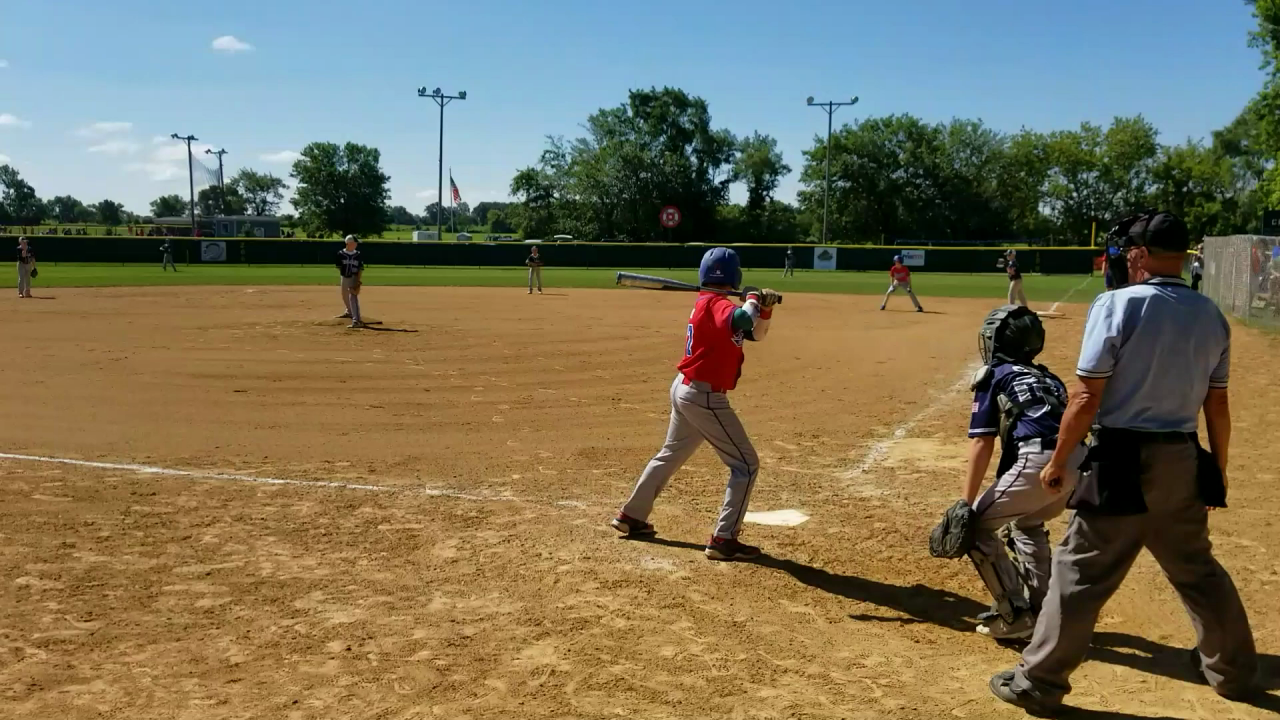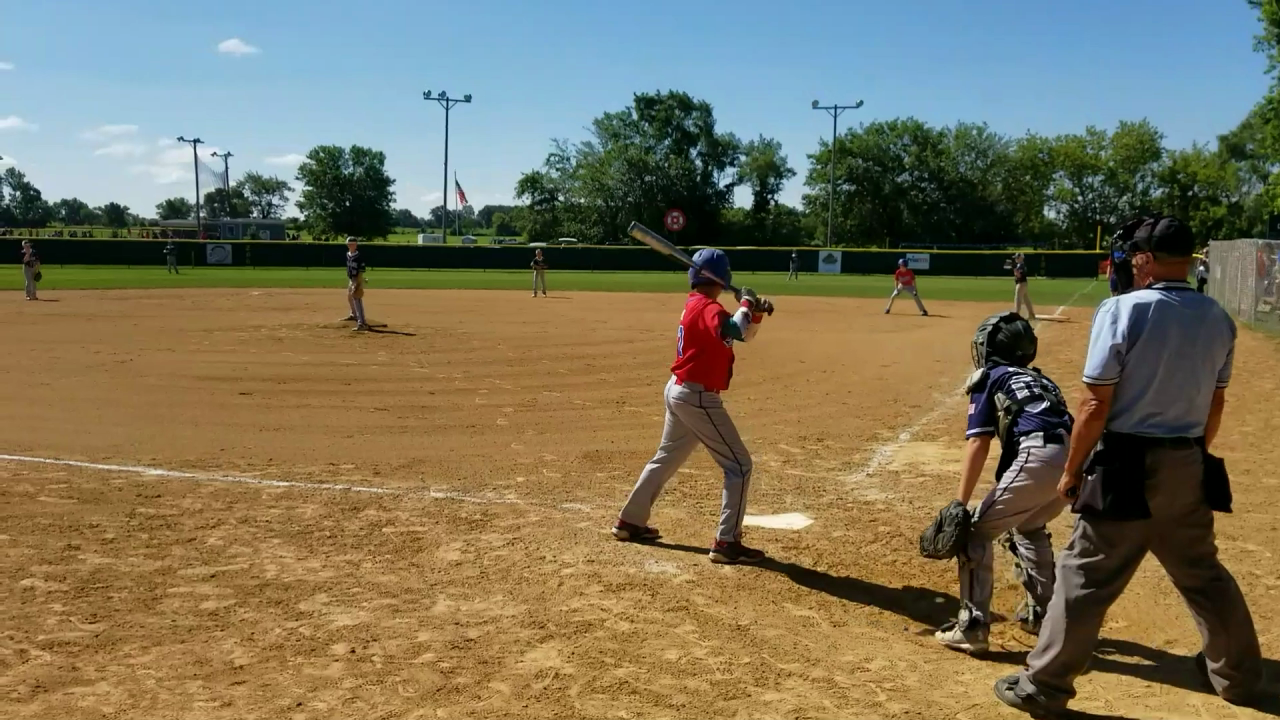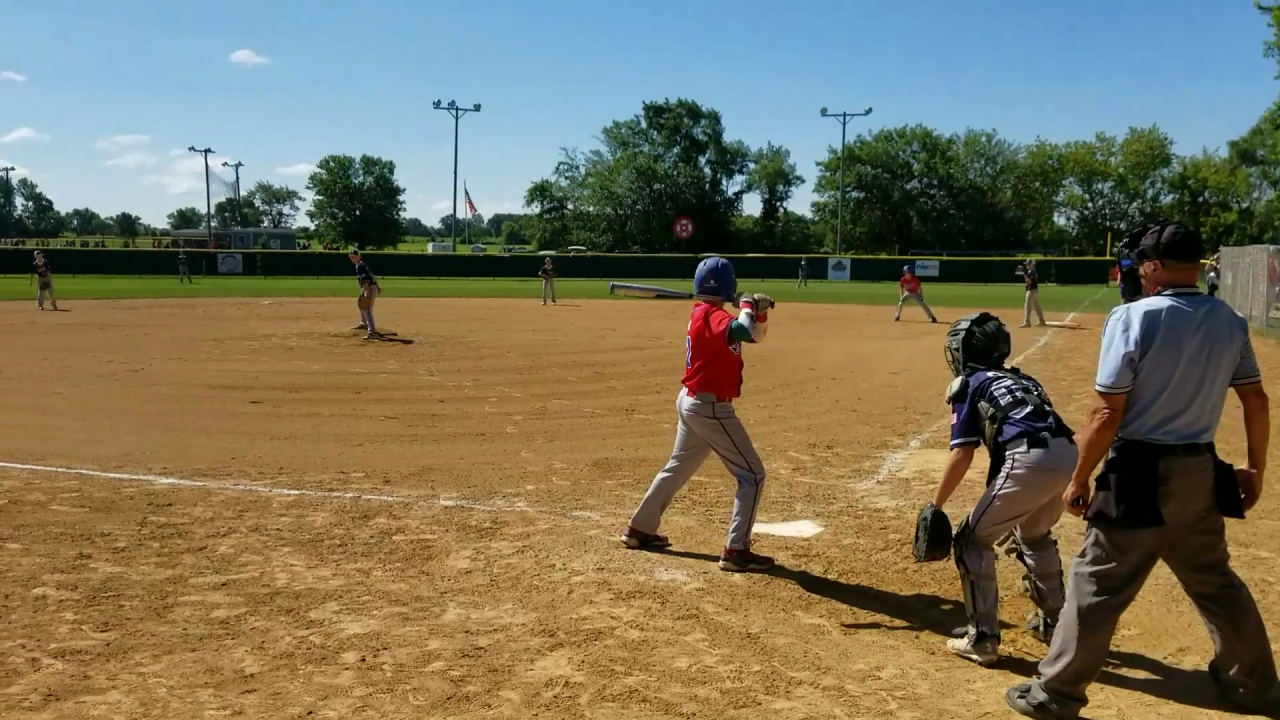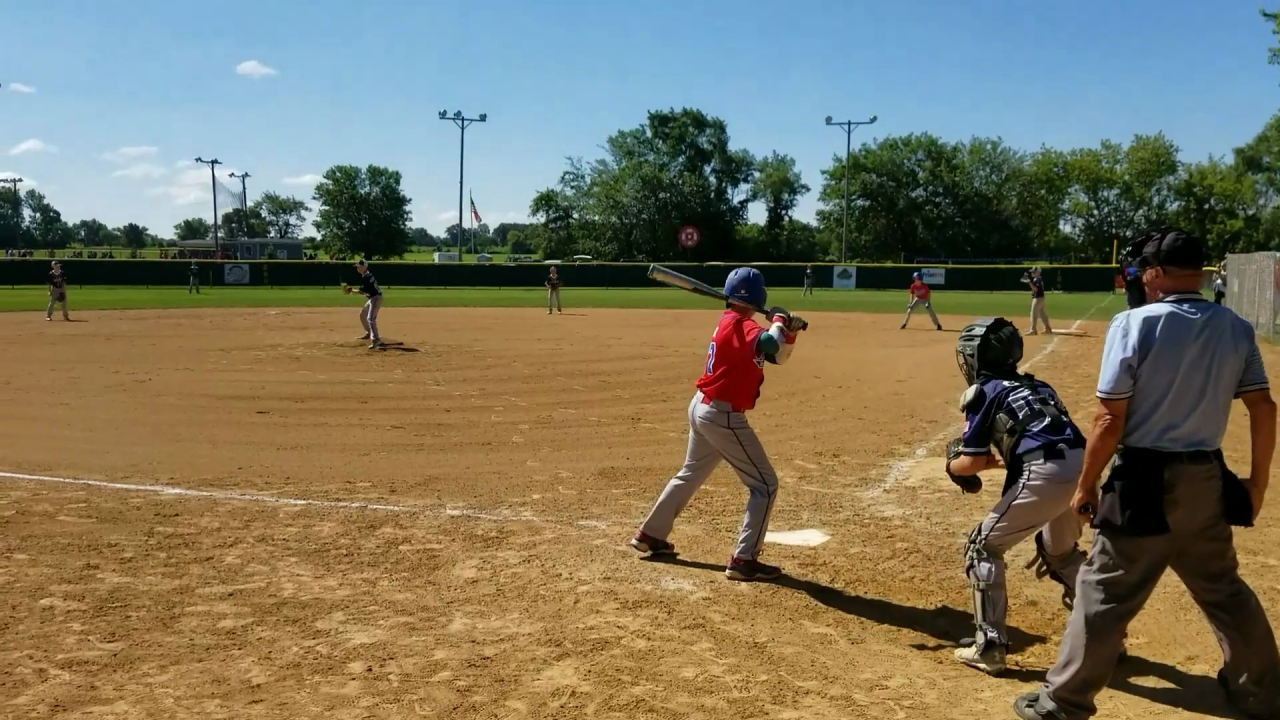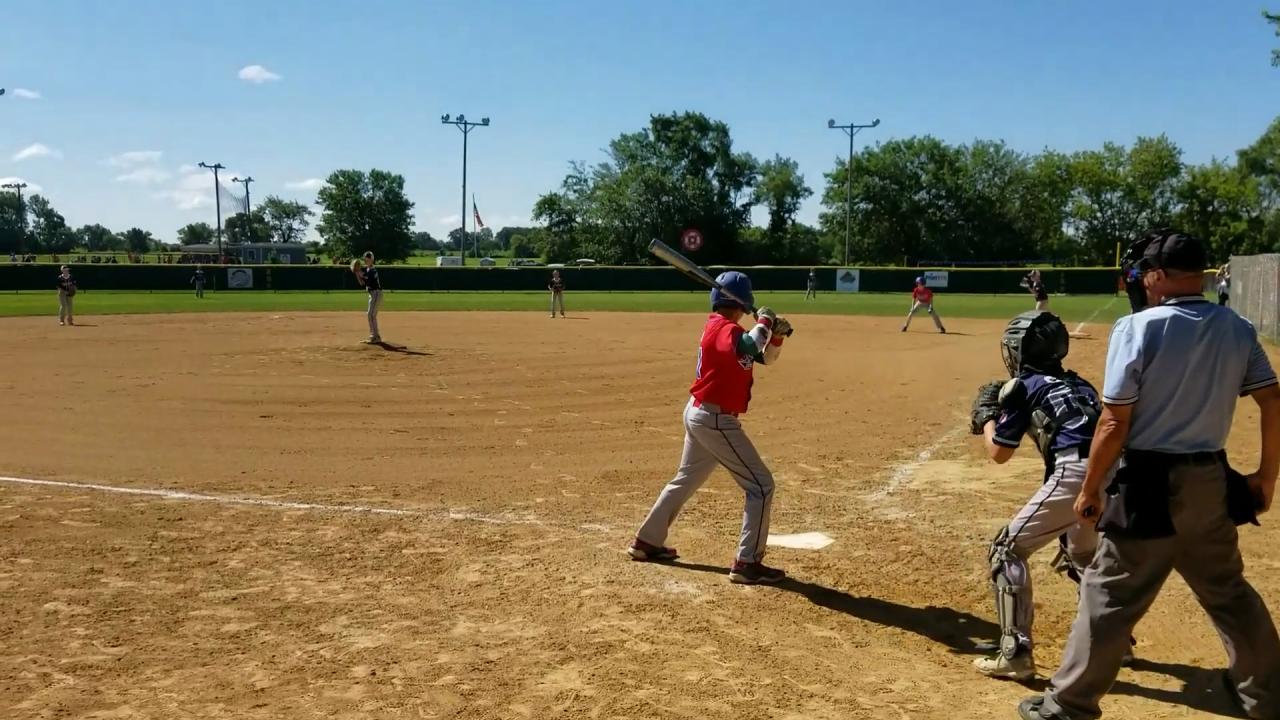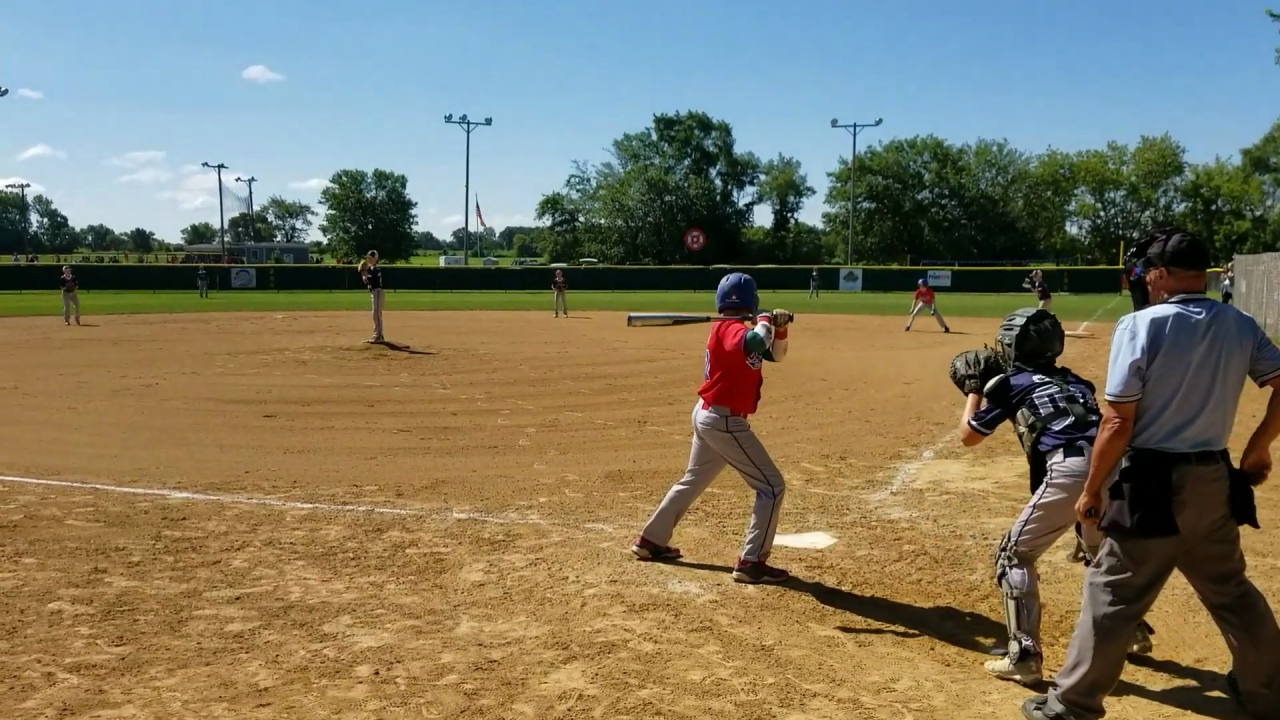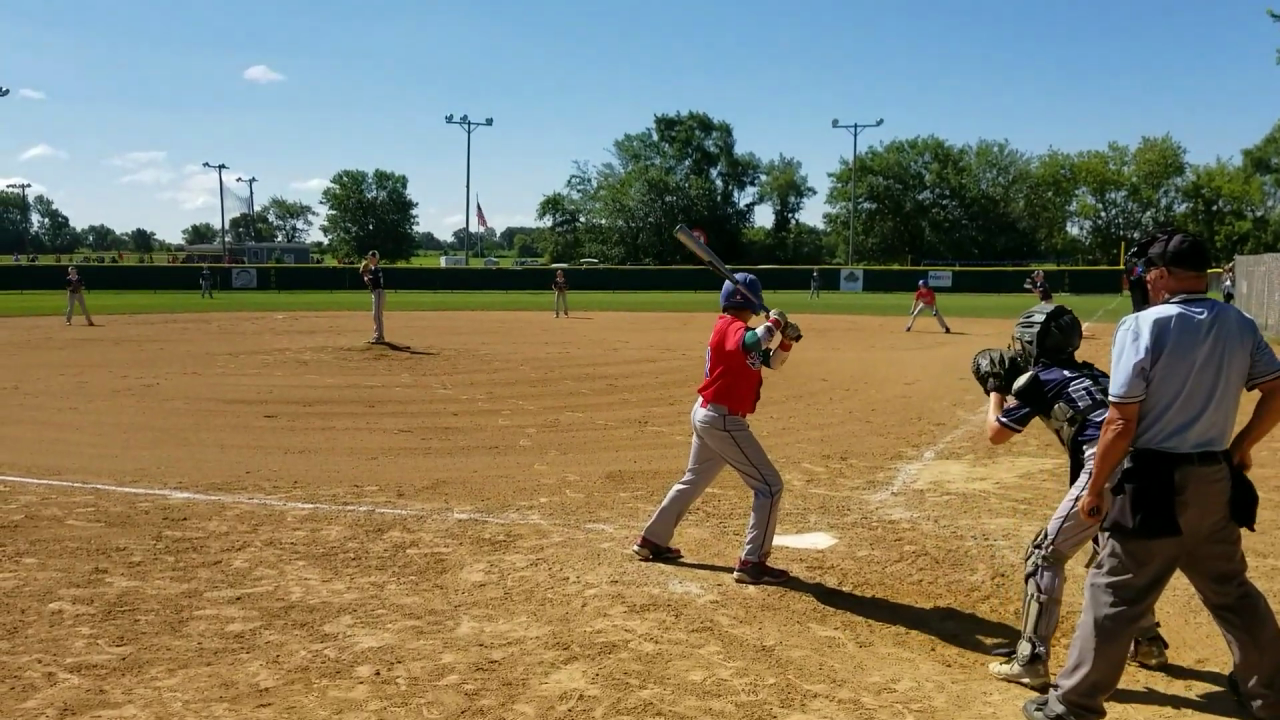
dt=0.4s
person 1, frame 1
left shoulder: (1116, 304)
right shoulder: (1210, 315)
left elbow: (1088, 397)
right elbow: (1217, 404)
left wrist: (1057, 459)
right wrist: (1218, 470)
left hip: (1122, 463)
right hip: (1184, 460)
left knee: (1079, 574)
right knee: (1198, 570)
left ankle: (1037, 683)
right ankle: (1232, 671)
person 1, frame 2
left shoulder: (1122, 310)
right shoulder: (1217, 318)
left elbow: (1096, 405)
right elbow: (1214, 404)
left wrist: (1072, 470)
left hip: (1128, 467)
right hip: (1190, 467)
left knee: (1084, 578)
right knee: (1203, 574)
left ankle: (1042, 687)
right ankle: (1238, 676)
person 1, frame 3
left shoulder: (1133, 317)
right shoulder: (1229, 321)
left elbow: (1108, 413)
left wrist: (1079, 480)
left hip: (1140, 474)
right hip: (1201, 472)
left knee: (1096, 586)
right knee: (1215, 581)
person 1, frame 4
left shoulder: (1134, 324)
right shoulder: (1235, 328)
left elbow: (1110, 420)
left wrist: (1085, 486)
left hip: (1146, 482)
right hip: (1208, 480)
left knee: (1104, 593)
right knee: (1224, 589)
person 1, frame 5
left shoulder: (1138, 327)
right shoulder: (1237, 329)
left elbow: (1114, 424)
left wrist: (1089, 489)
left hip: (1150, 485)
right hip: (1212, 482)
left knee: (1108, 596)
right knee: (1229, 592)
person 1, frame 6
left shoulder: (1140, 325)
left elbow: (1118, 422)
left wrist: (1091, 490)
left hip: (1152, 483)
right hip: (1214, 480)
left knee: (1111, 594)
right knee: (1231, 590)
person 1, frame 7
left shoulder: (1143, 326)
right shoulder: (1240, 326)
left elbow: (1121, 423)
left wrist: (1094, 489)
left hip: (1154, 483)
right hip: (1216, 481)
left knee: (1112, 595)
right knee: (1231, 591)
person 2, frame 1
left shoulder: (992, 376)
right shoulder: (1048, 378)
left elbow: (982, 444)
left wrist: (966, 504)
left hip: (1039, 461)
right hip: (1078, 461)
left knee: (975, 526)
right knee: (1025, 522)
left ankle: (1016, 614)
right ankle: (1040, 607)
person 2, frame 2
left shoulder: (989, 379)
right shoulder: (1041, 380)
left elbow: (979, 444)
left wrist: (960, 504)
left hip: (1040, 456)
left knee: (977, 530)
right knee: (1028, 526)
left ankle: (972, 627)
right ankle: (1043, 613)
person 2, frame 3
left shoulder: (969, 385)
right shoulder: (1023, 380)
left elbow: (962, 455)
left wrist: (935, 506)
left hip: (1030, 461)
right hip: (1068, 457)
left knee: (972, 539)
right knee: (1034, 535)
left ankle: (982, 639)
right ankle: (1051, 622)
person 2, frame 4
left shoulder: (984, 393)
right shoulder: (1038, 387)
left elbow: (972, 462)
left wrist: (951, 463)
right wrist: (1004, 460)
left hip: (1046, 475)
right hip: (1082, 468)
left knee: (984, 548)
right knee: (1062, 551)
left ankle: (991, 647)
person 2, frame 5
left shoulder: (1022, 387)
right shoulder: (1078, 384)
left elbow: (999, 453)
left wrist: (986, 418)
left hip: (1077, 472)
left knee: (1008, 551)
right knee: (1083, 551)
left ankle: (1016, 653)
person 2, frame 6
left shoulder: (1009, 384)
right shoulder: (1075, 381)
left elbow: (969, 436)
left wrist: (974, 389)
left hip: (1069, 473)
left knee: (1015, 554)
right knee: (1100, 549)
left ankle: (1024, 656)
right ankle: (1134, 631)
person 2, frame 7
left shoulder: (1038, 380)
right shoulder: (1092, 374)
left elbow: (996, 433)
left wrist: (996, 388)
left knee: (1046, 555)
left ankle: (1032, 659)
right ankle: (1147, 642)
person 3, frame 1
left shoulder: (708, 304)
right shoulder: (716, 304)
left elbow: (755, 333)
right elbow: (743, 318)
left wrist: (766, 308)
right wrist: (754, 298)
left hip: (684, 389)
right hip: (704, 396)
left knee: (670, 455)
right knee: (746, 463)
left ankle: (631, 515)
right ankle: (723, 540)
person 3, frame 2
left shoulder: (697, 305)
right shoulder: (707, 308)
left elbow: (745, 334)
right elbow: (734, 330)
left wrist: (755, 312)
right wrist: (746, 302)
left hip: (679, 391)
right hip: (698, 397)
left knee: (666, 459)
right knee: (739, 465)
left ankle: (630, 522)
right ankle: (727, 543)
person 3, frame 3
left shoulder: (705, 314)
right shoulder: (712, 315)
left elbow: (755, 335)
right elbow: (742, 330)
left wrist: (759, 312)
right wrist: (747, 306)
left hip: (690, 401)
right hip: (710, 407)
left knee: (677, 467)
right knee: (752, 474)
left ankle: (640, 529)
right ankle: (736, 550)
person 3, frame 4
left shoulder: (731, 323)
right shoulder: (740, 325)
left elbow: (777, 356)
right elbow: (769, 344)
left wrist: (790, 332)
right wrist: (780, 321)
left hip: (702, 408)
right hip: (723, 416)
left knee: (690, 475)
right knee: (765, 484)
left ankle: (650, 534)
right ankle: (744, 560)
person 3, frame 5
left shoulder: (722, 327)
right shoulder: (723, 327)
left elbow: (766, 357)
right elbow: (750, 346)
left wrist: (776, 335)
right wrist: (763, 320)
left hip: (699, 413)
right hip: (715, 419)
left knee: (686, 480)
right knee: (761, 486)
left ankle: (647, 541)
right ankle: (747, 563)
person 3, frame 6
left shoulder: (730, 330)
right shoulder: (730, 328)
left elbow: (775, 354)
right elbow: (758, 342)
left wrist: (780, 328)
right wrist: (766, 321)
left hip: (707, 415)
right hip: (724, 421)
left knee: (693, 481)
right knee: (771, 486)
left ankle: (651, 540)
right ankle: (751, 562)
person 3, frame 7
left shoulder: (732, 328)
right shoulder: (731, 326)
left elbow: (772, 362)
right elbow: (754, 341)
left wrist: (786, 340)
right wrist: (775, 322)
left hip: (707, 414)
right hip: (722, 419)
left knee: (693, 481)
right knee: (769, 486)
left ankle: (651, 540)
right ankle: (751, 562)
